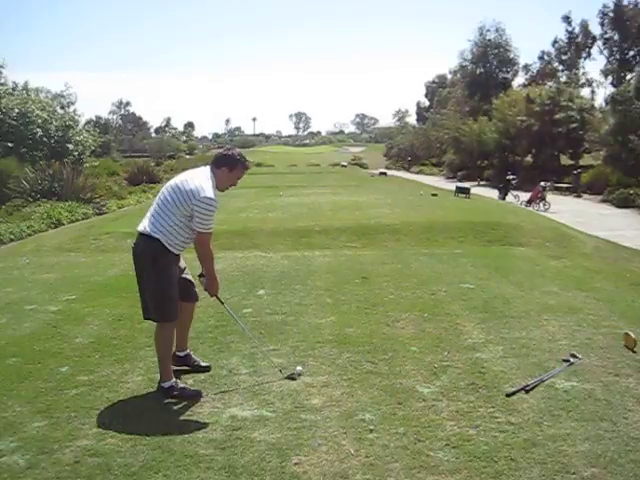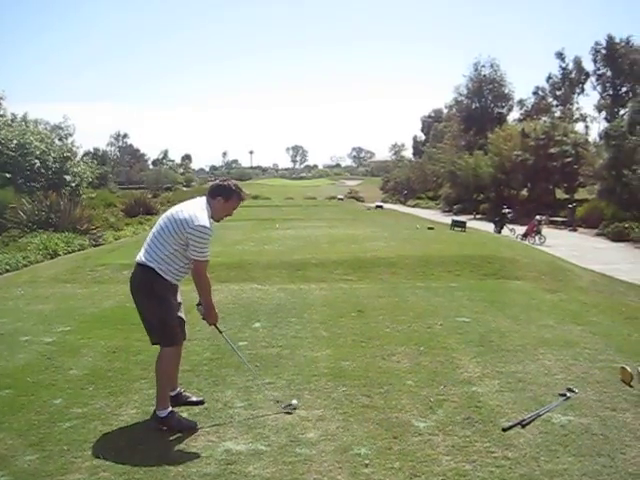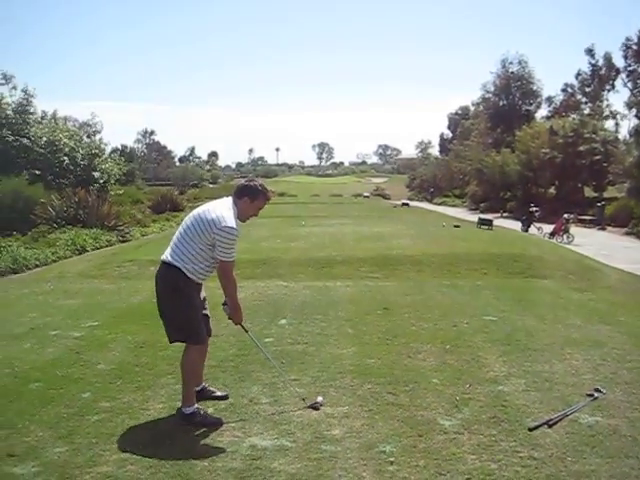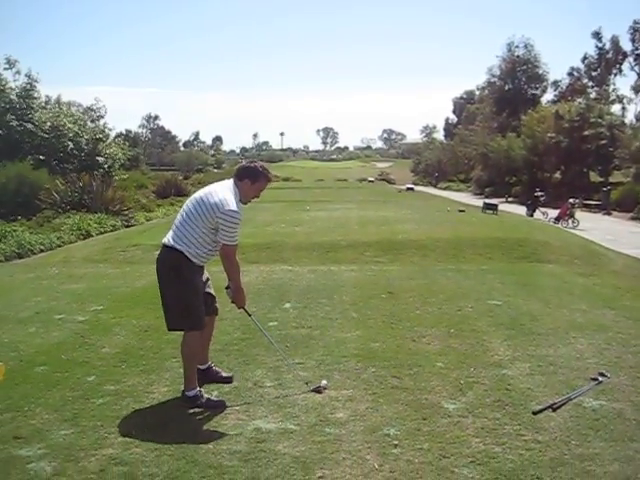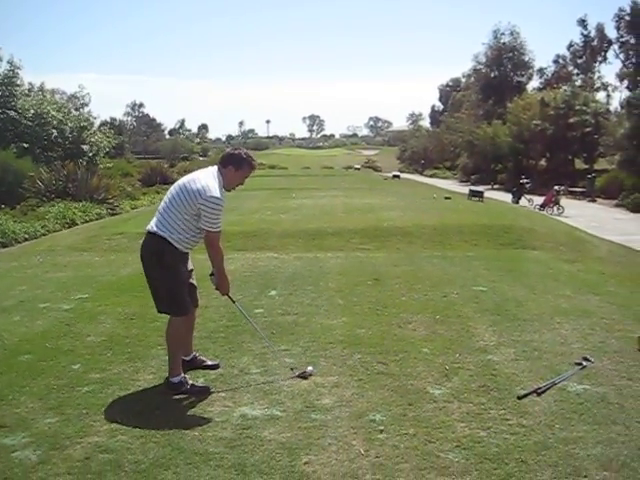
dt=0.4s
person 1, frame 1
left shoulder: (196, 176)
right shoulder: (206, 196)
left elbow: (197, 239)
right elbow: (203, 245)
left wrist: (206, 272)
right wrist: (211, 278)
left hip: (162, 248)
right hip: (155, 251)
left knee: (187, 297)
right knee: (167, 316)
left ankle: (181, 353)
right ankle: (167, 382)
person 1, frame 2
left shoulder: (193, 208)
right shoulder: (200, 224)
left elbow: (194, 268)
right elbow: (200, 273)
left wrist: (204, 303)
right wrist: (209, 307)
left hip: (160, 278)
right hip: (152, 280)
left knee: (176, 338)
right knee: (170, 342)
left ankle: (172, 392)
right ankle: (163, 410)
person 1, frame 3
left shoulder: (219, 207)
right shoulder: (227, 225)
left elbow: (220, 267)
right elbow: (226, 273)
left wrist: (230, 301)
right wrist: (235, 306)
left hip: (184, 276)
right hip: (177, 279)
left knee: (202, 333)
right knee: (195, 340)
left ankle: (197, 387)
right ankle: (189, 408)
person 1, frame 4
left shoulder: (220, 189)
right shoulder: (230, 208)
left elbow: (223, 251)
right elbow: (229, 257)
left wrist: (232, 284)
right wrist: (238, 289)
left hip: (186, 260)
right hip: (179, 263)
left knee: (208, 312)
right knee: (194, 326)
left ankle: (203, 367)
right ankle: (191, 391)
person 1, frame 5
left shoulder: (205, 177)
right shoulder: (212, 195)
left elbow: (207, 237)
right elbow: (213, 243)
left wrist: (216, 271)
right wrist: (221, 276)
left hip: (171, 247)
right hip: (163, 250)
left knee: (189, 305)
right knee: (180, 312)
left ankle: (187, 356)
right ankle: (175, 377)
